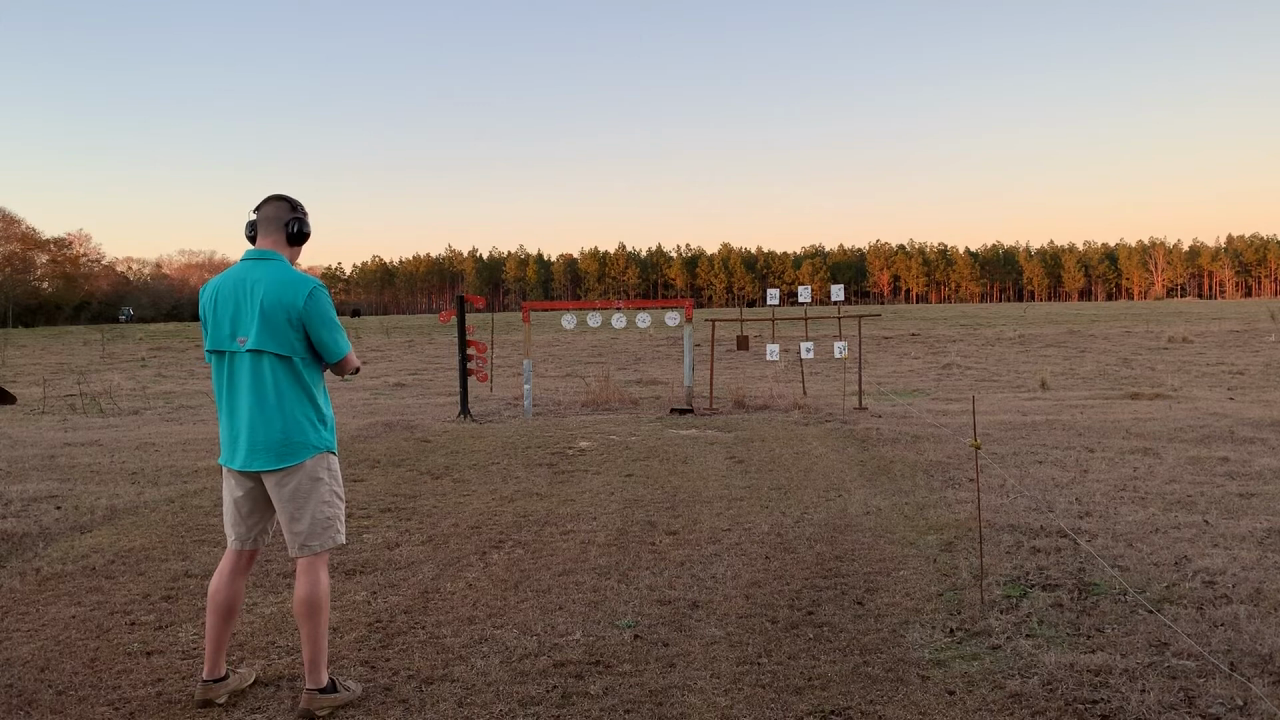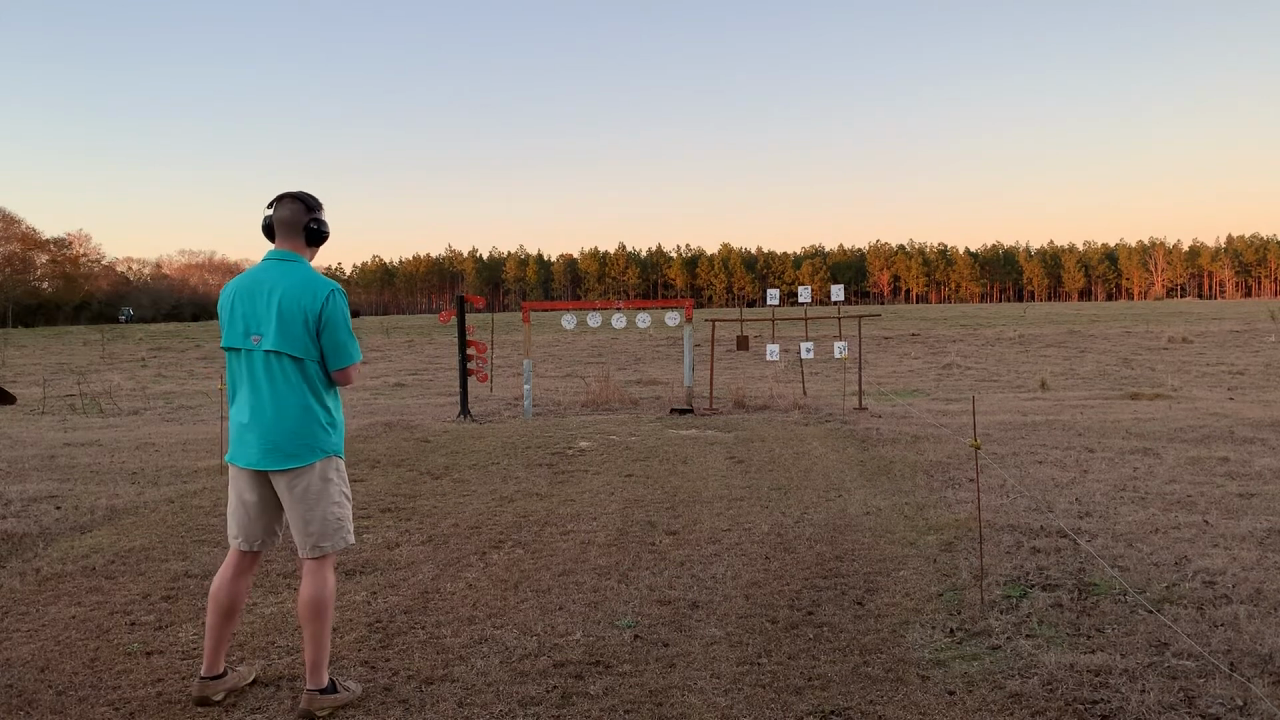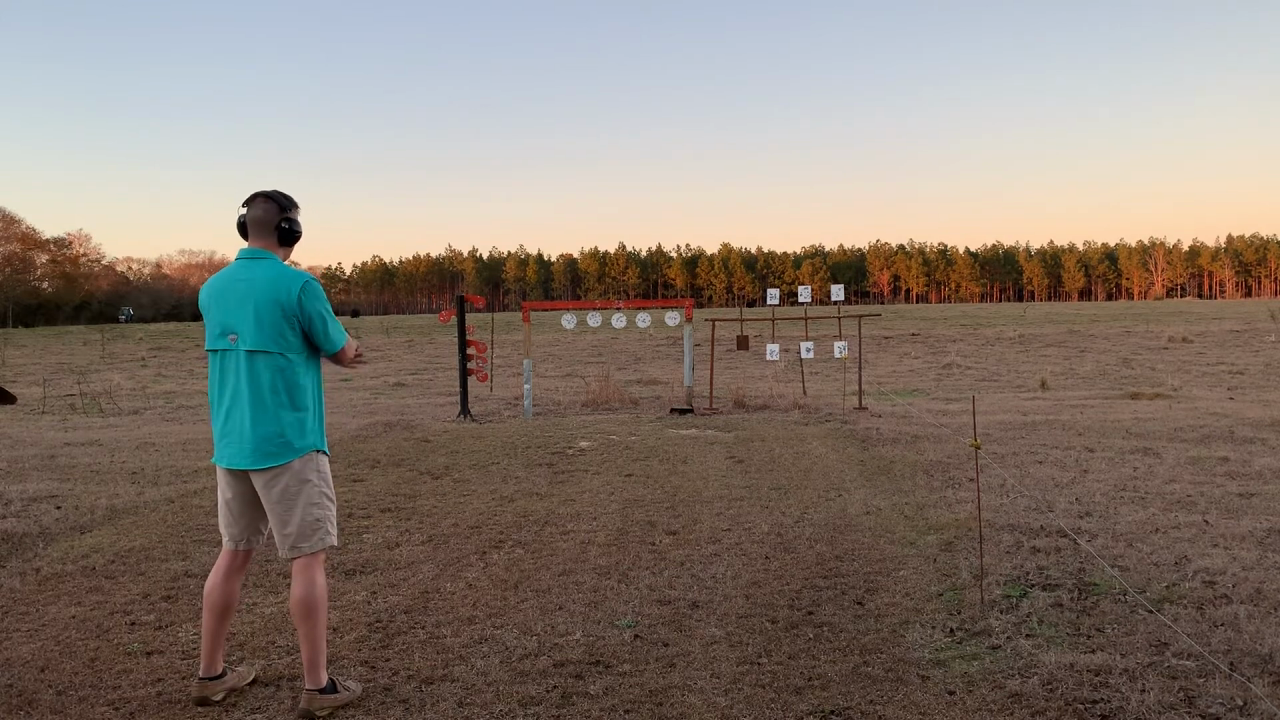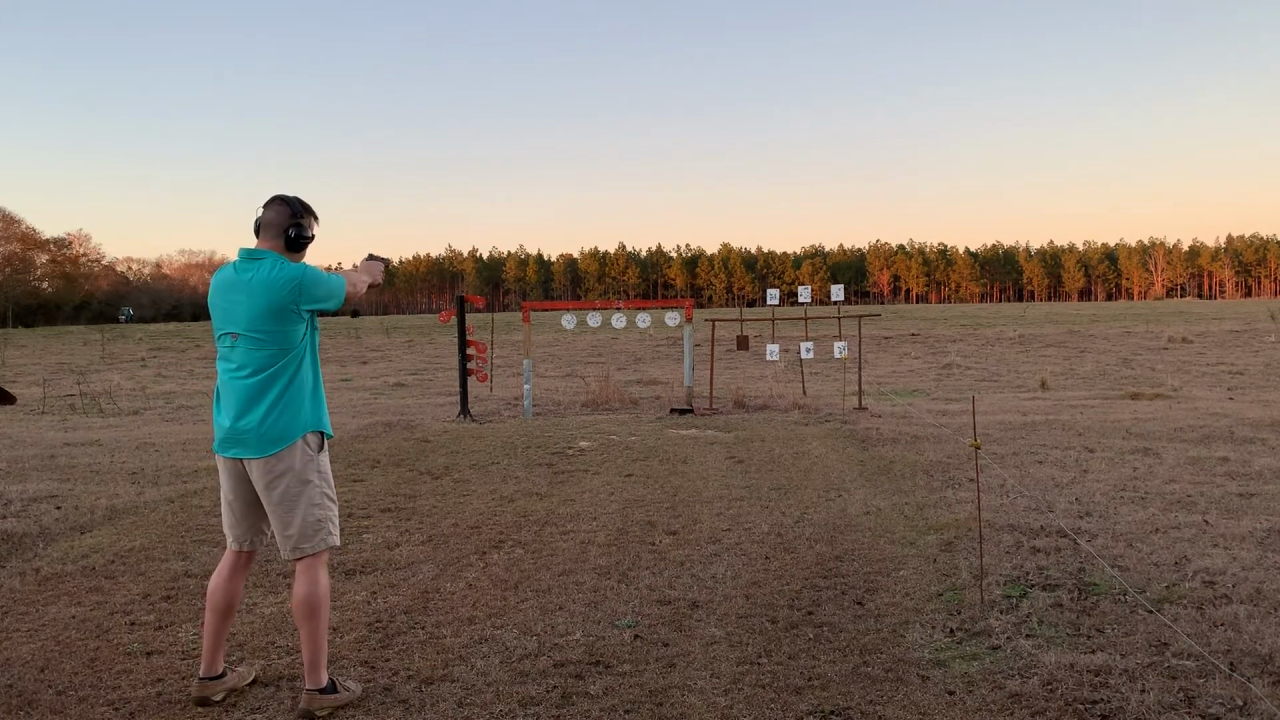
dt=1s
person 1, frame 1
left shoulder: (213, 289)
right shoulder: (303, 288)
right elbow: (344, 363)
right wrist: (352, 360)
left hip: (239, 445)
right hip: (298, 444)
left knee: (238, 553)
right knee: (311, 558)
left ankle: (213, 676)
person 1, frame 2
left shoulder: (234, 290)
right shoulder: (323, 291)
right elbow: (345, 375)
right wrist: (323, 365)
left hip: (248, 444)
right hip: (308, 445)
left knee: (242, 554)
right knee: (318, 560)
left ankle: (212, 673)
person 1, frame 3
left shoulder: (213, 288)
right shoulder: (297, 285)
right elbow: (341, 354)
right wrist: (345, 347)
left hip: (232, 442)
right hip: (289, 442)
left knee: (234, 553)
right knee: (308, 559)
left ankle: (210, 674)
person 1, frame 4
left shoulder: (222, 279)
right shoulder: (294, 279)
right elbow: (349, 289)
left wrist: (350, 275)
right wrist: (367, 273)
left hip: (232, 438)
right hip: (286, 438)
left knee: (238, 552)
right knee: (311, 556)
left ankle: (210, 675)
